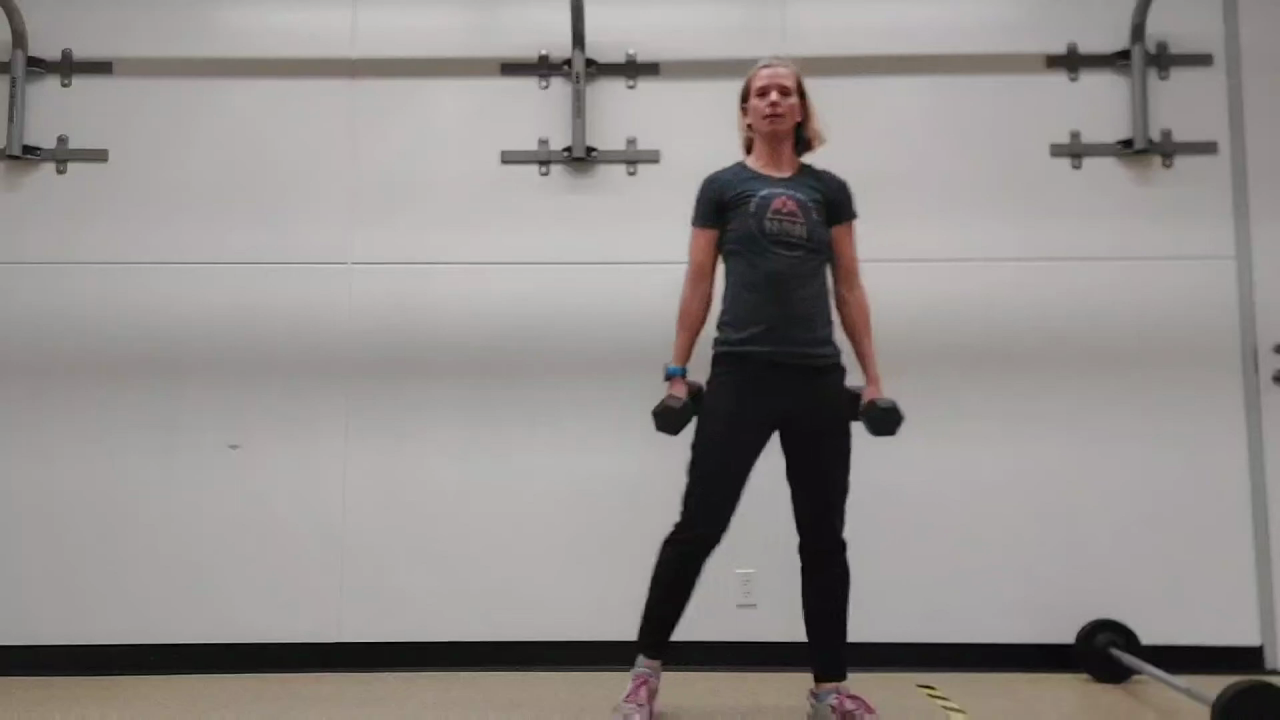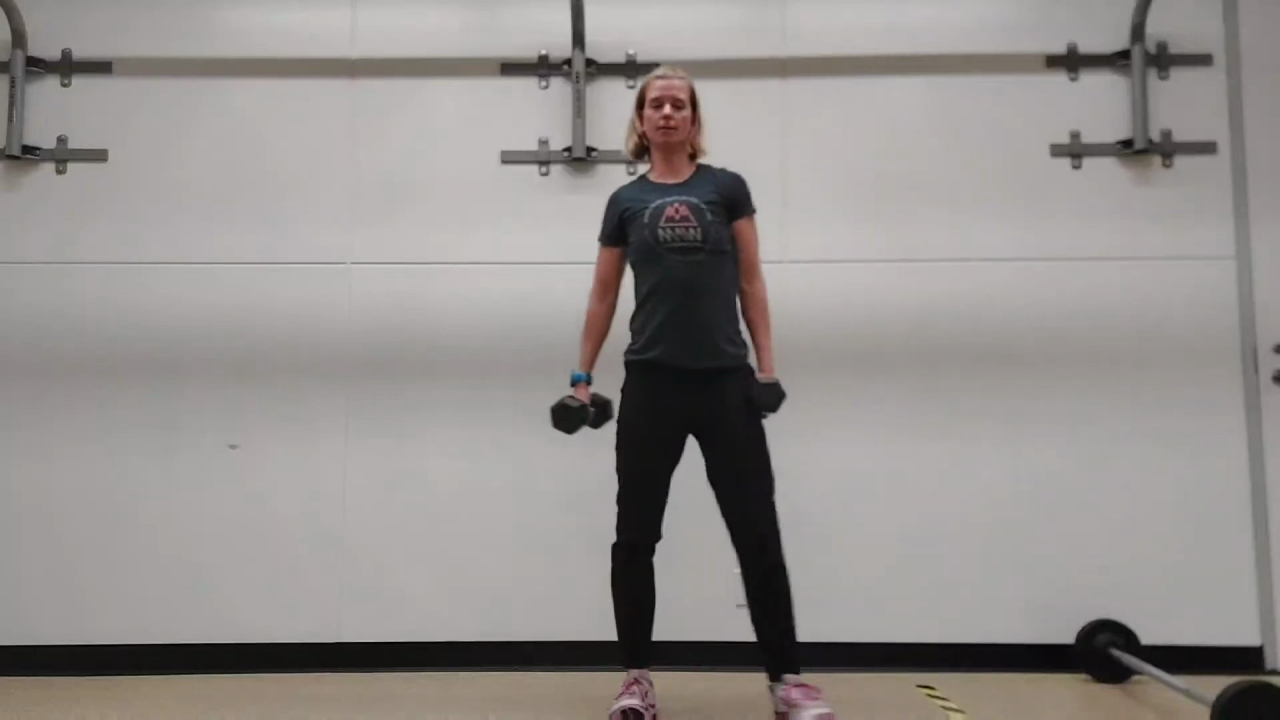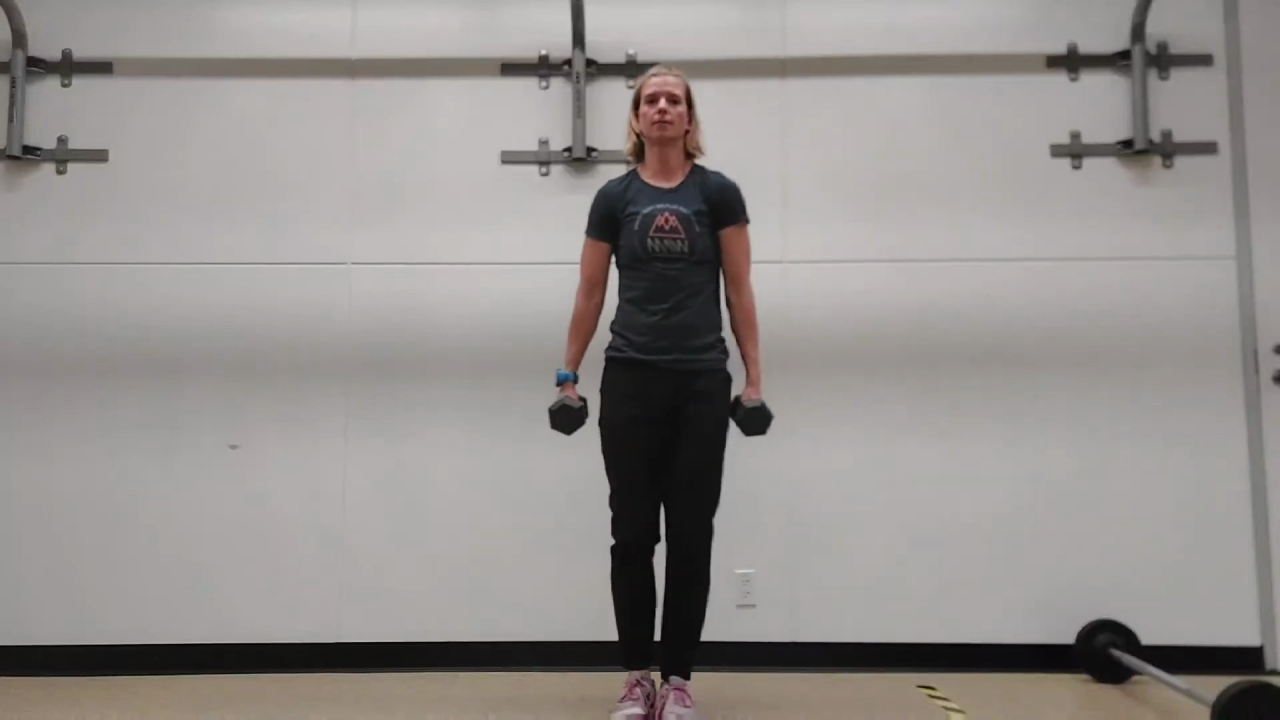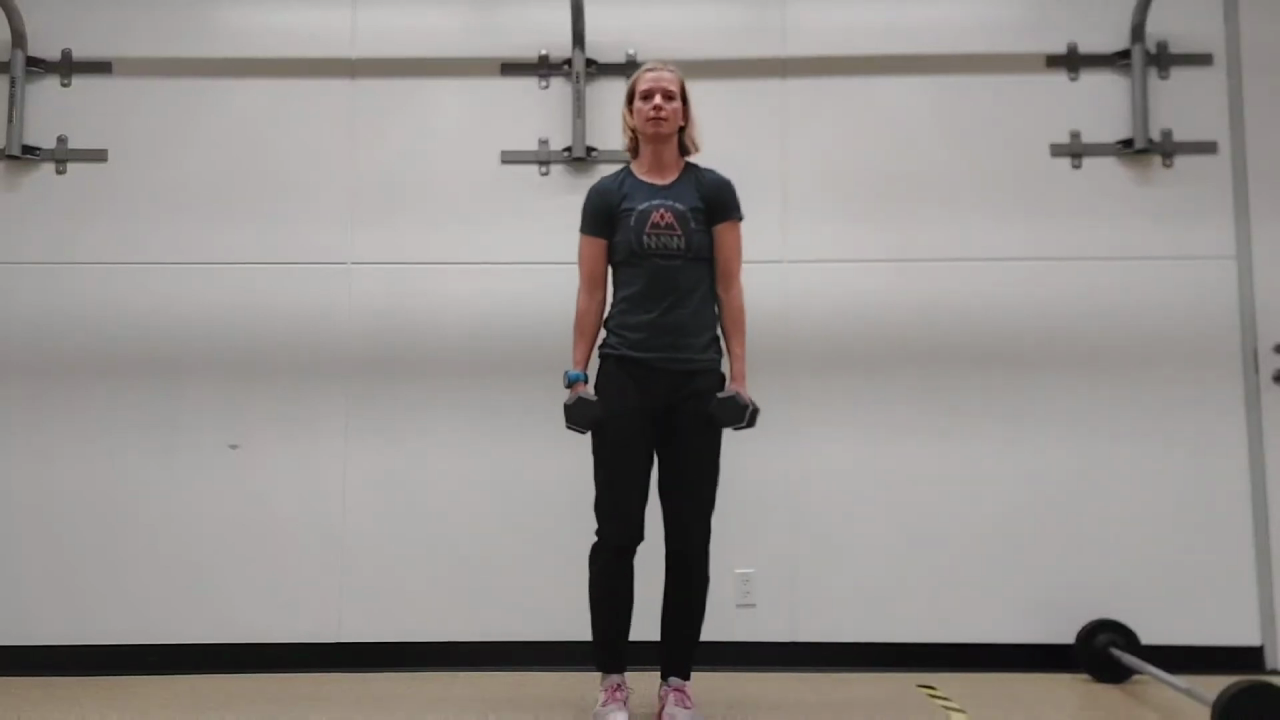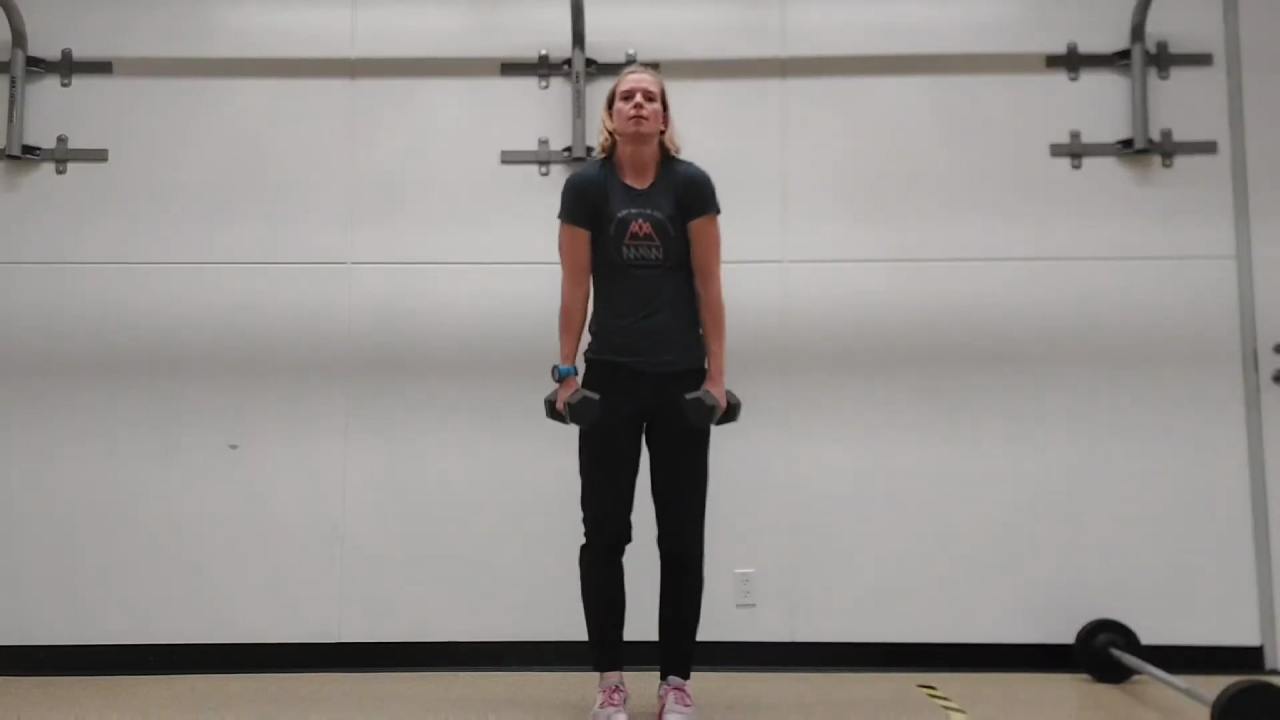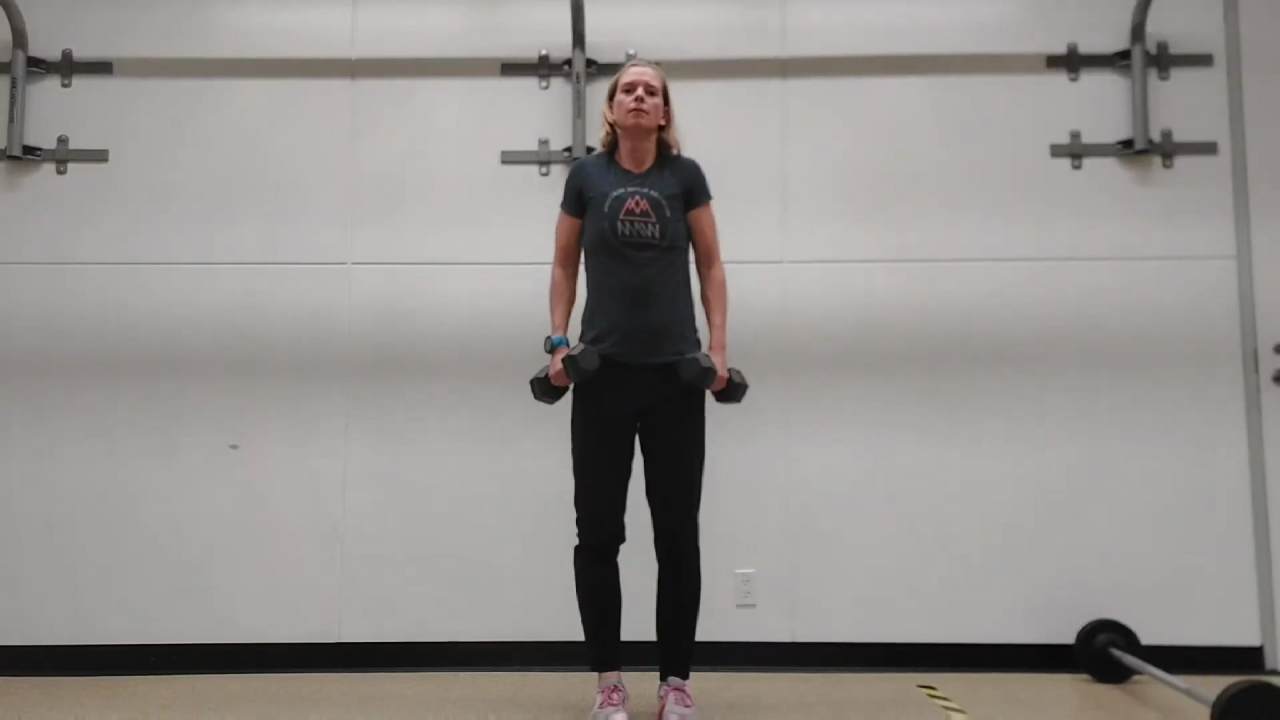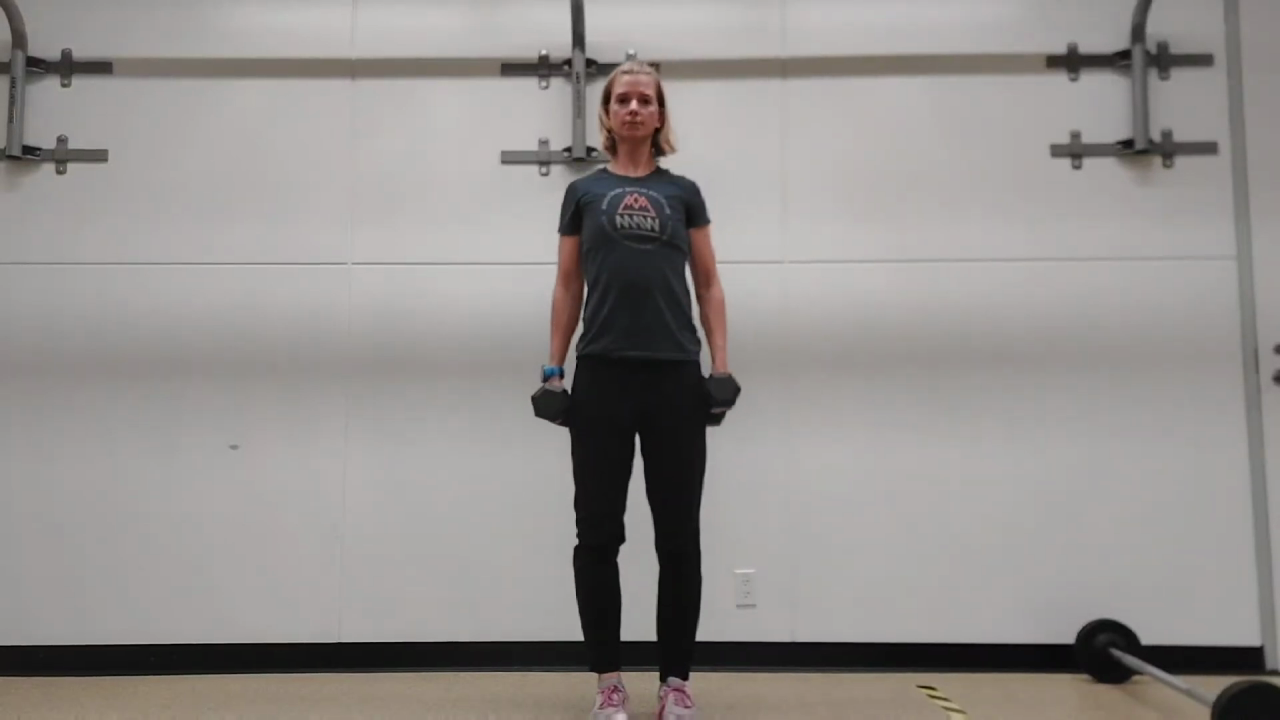
dt=0.4s
person 1, frame 1
left shoulder: (830, 189)
right shoulder: (722, 186)
left elbow: (849, 287)
right elbow: (698, 284)
left wrist: (872, 375)
right wrist: (677, 371)
left hip: (817, 376)
right hip: (742, 372)
left knee: (824, 535)
right knee: (699, 525)
person 1, frame 2
left shoulder: (726, 187)
right shoulder: (624, 201)
left elbow: (750, 281)
right elbow: (603, 296)
left wrist: (767, 363)
right wrist: (581, 375)
left hip: (724, 378)
right hip: (651, 381)
left knee: (756, 527)
right knee: (635, 534)
person 1, frame 3
left shoulder: (719, 192)
right shoulder: (614, 197)
left elbow: (739, 290)
right elbow: (590, 293)
left wrist: (754, 376)
right wrist: (568, 375)
left hip: (701, 379)
right hip: (630, 377)
left knee: (691, 533)
right knee: (634, 532)
person 1, frame 4
left shoulder: (713, 189)
right shoulder: (606, 194)
left elbow: (729, 288)
right elbow: (591, 292)
left wrist: (739, 374)
right wrist: (577, 375)
left hip: (695, 379)
right hip: (625, 376)
left knee: (689, 534)
right knee: (618, 529)
person 1, frame 5
left shoulder: (690, 182)
right shoulder: (585, 185)
left elbow: (709, 283)
right elbow: (574, 285)
left wrist: (717, 372)
right wrist: (566, 370)
left hip: (679, 380)
right hip: (611, 378)
left knee: (682, 535)
right knee: (605, 532)
person 1, frame 6
left shoulder: (685, 174)
right shoulder: (587, 174)
left elbow: (710, 267)
right elbow: (564, 267)
left wrist: (717, 347)
right wrist: (558, 340)
left hip: (674, 376)
right hip: (603, 375)
left knee: (678, 531)
right knee: (598, 530)
person 1, frame 7
left shoulder: (683, 191)
right shoulder: (584, 191)
left elbow: (709, 284)
right elbow: (568, 288)
left wrist: (721, 364)
right wrist: (552, 368)
left hip: (675, 375)
right hip: (602, 375)
left knee: (679, 533)
right knee: (598, 531)
